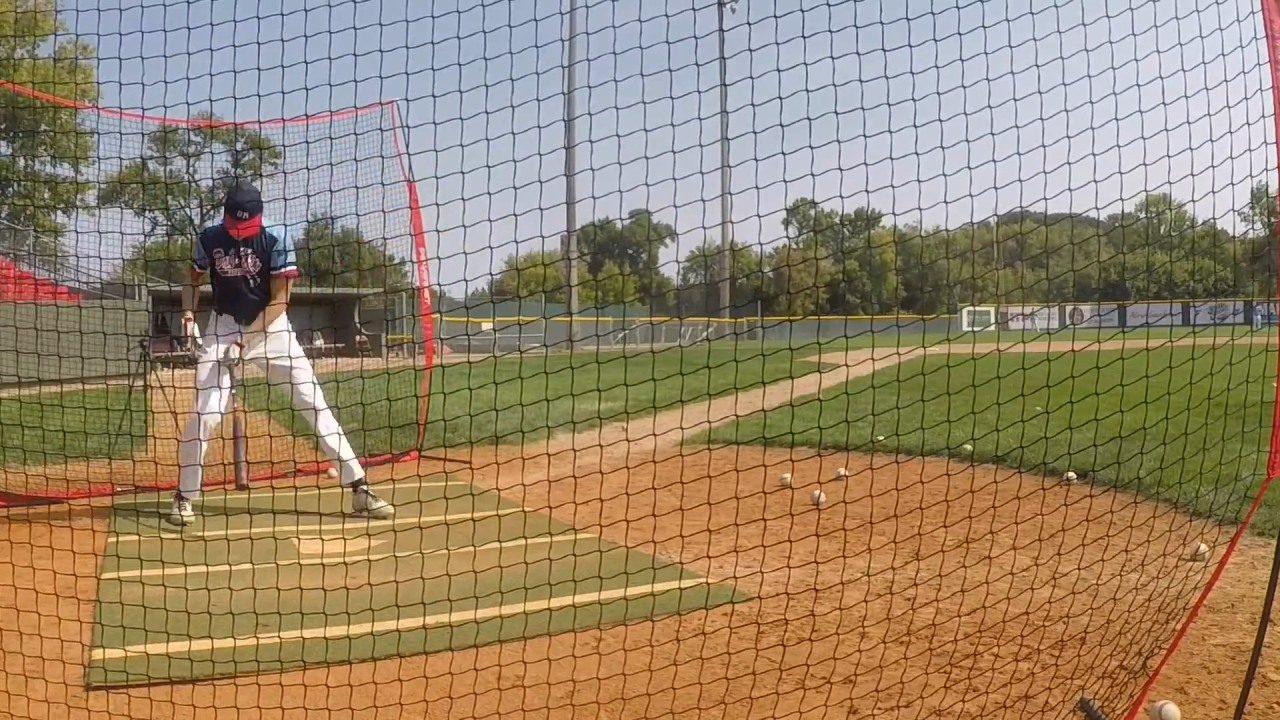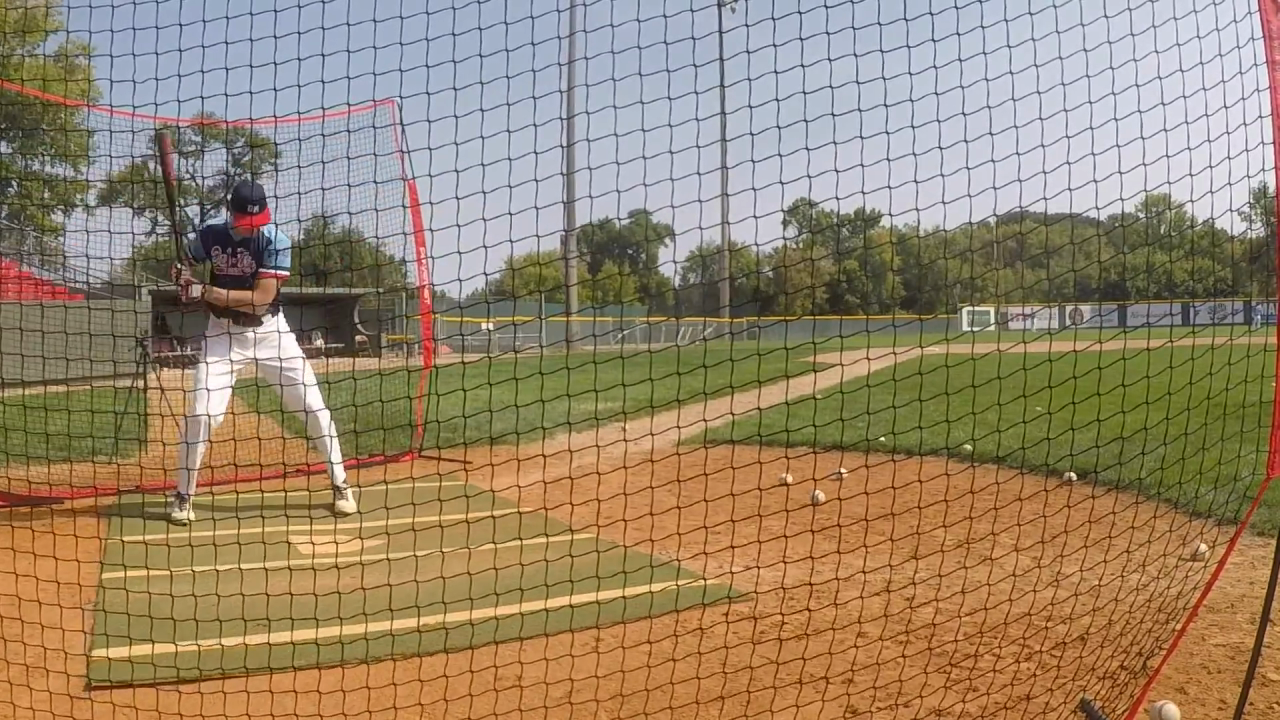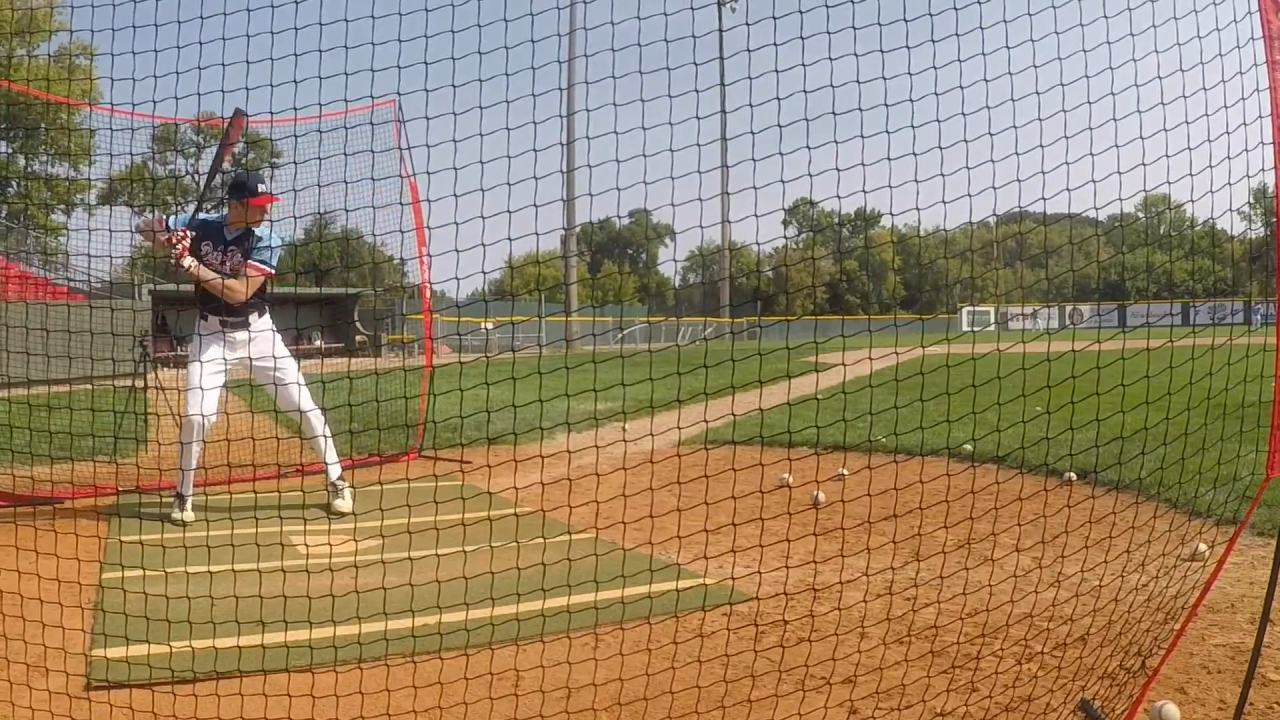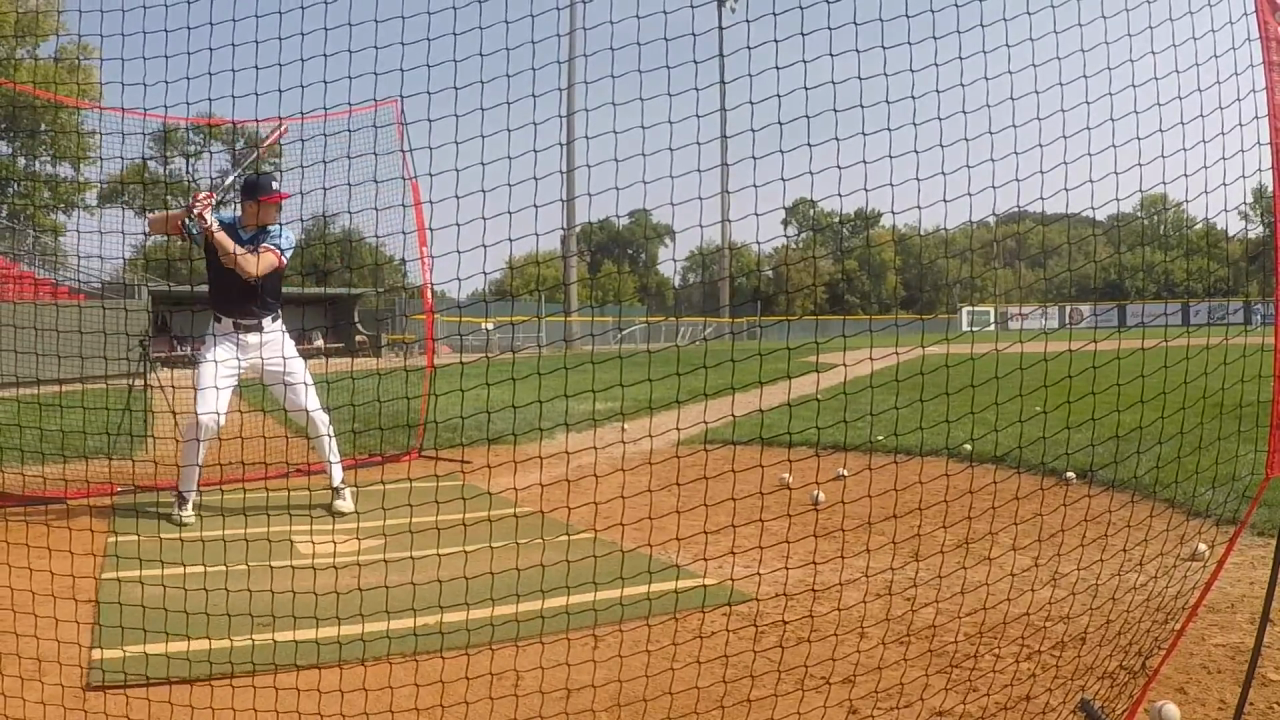
dt=0.5s
person 1, frame 1
left shoulder: (277, 239)
right shoulder: (209, 237)
left elbow: (279, 300)
right elbow: (194, 277)
left wrist: (244, 341)
right wrist: (188, 313)
left hip: (270, 328)
right hip: (223, 329)
left knee: (314, 404)
right knee: (204, 415)
left ankle: (358, 488)
right ankle: (185, 496)
person 1, frame 2
left shoulder: (275, 240)
right shoulder: (210, 234)
left elbow: (260, 299)
right elbow: (186, 264)
left wrist: (203, 291)
right wrist: (182, 274)
left hip: (269, 330)
right hip: (222, 332)
left knee: (313, 406)
right knee: (202, 414)
left ankle: (340, 484)
right ankle: (183, 495)
person 1, frame 3
left shoulder: (267, 240)
right shoulder: (201, 226)
left elbow: (239, 292)
right elbow: (143, 226)
left wrist: (190, 265)
right wrist: (168, 240)
left hip: (257, 331)
right hip: (213, 333)
left knee: (305, 407)
right knee: (198, 415)
left ankle: (336, 481)
right ankle: (183, 496)
person 1, frame 4
left shoulder: (281, 236)
right shoulder: (216, 223)
left elbow: (251, 269)
right elbow: (153, 224)
left wrist: (210, 227)
right wrist: (190, 213)
left hip: (271, 334)
right hip: (225, 336)
left knee: (311, 411)
right knee: (205, 417)
left ankle: (338, 484)
right ankle: (185, 495)
